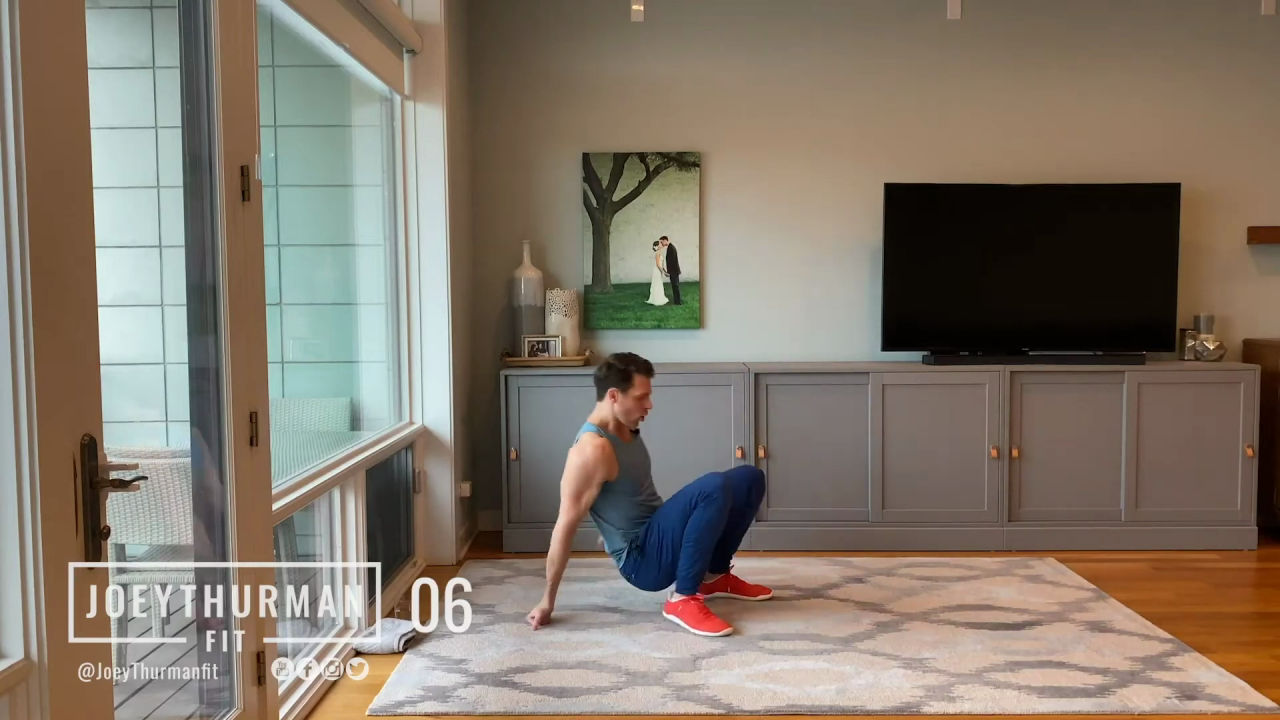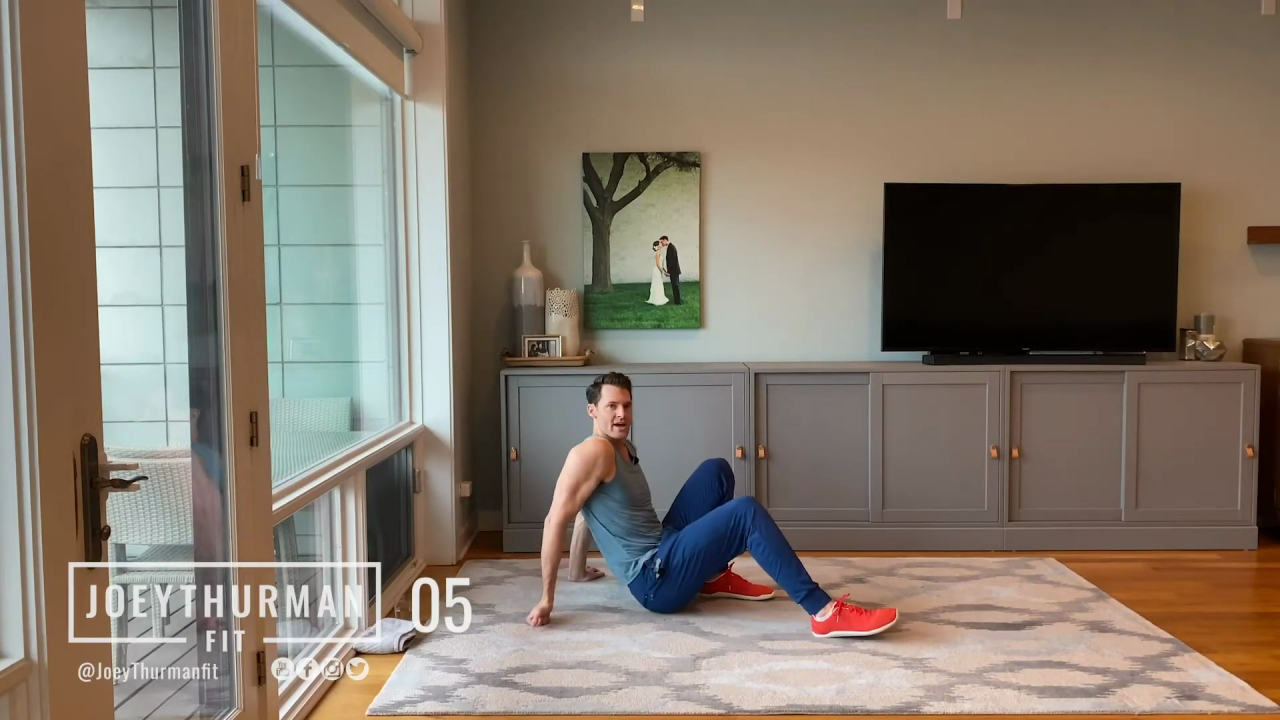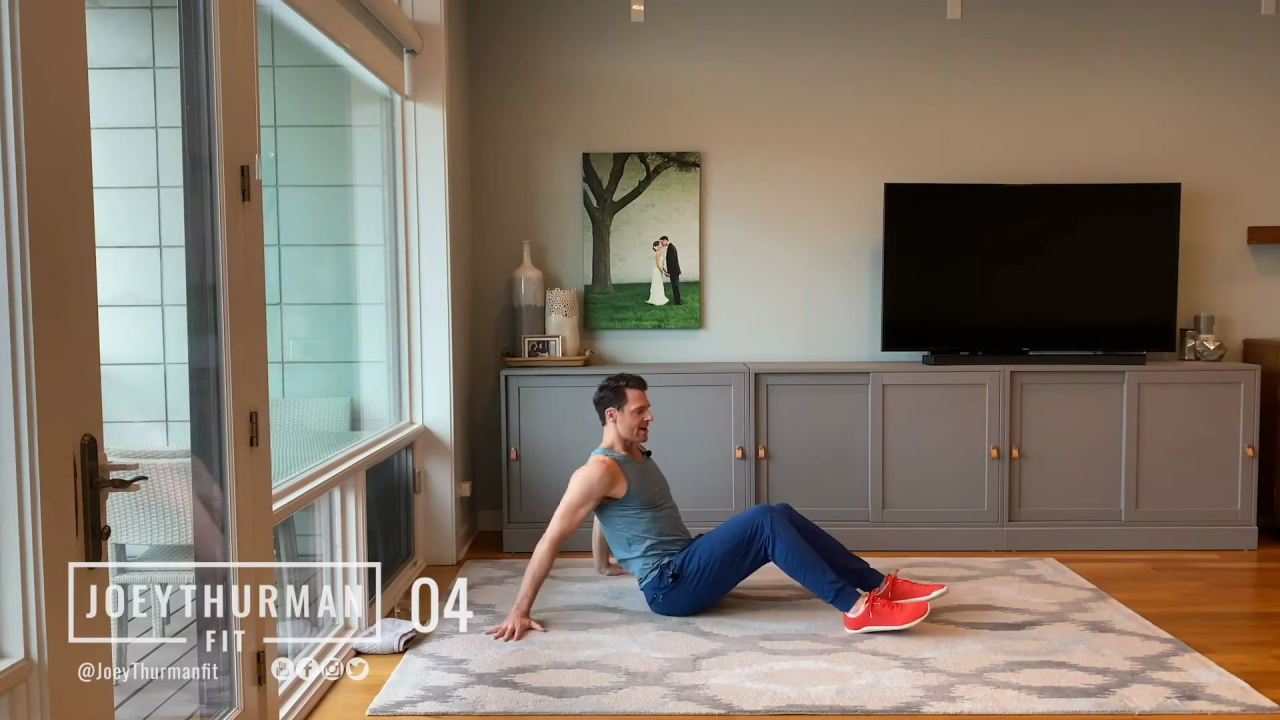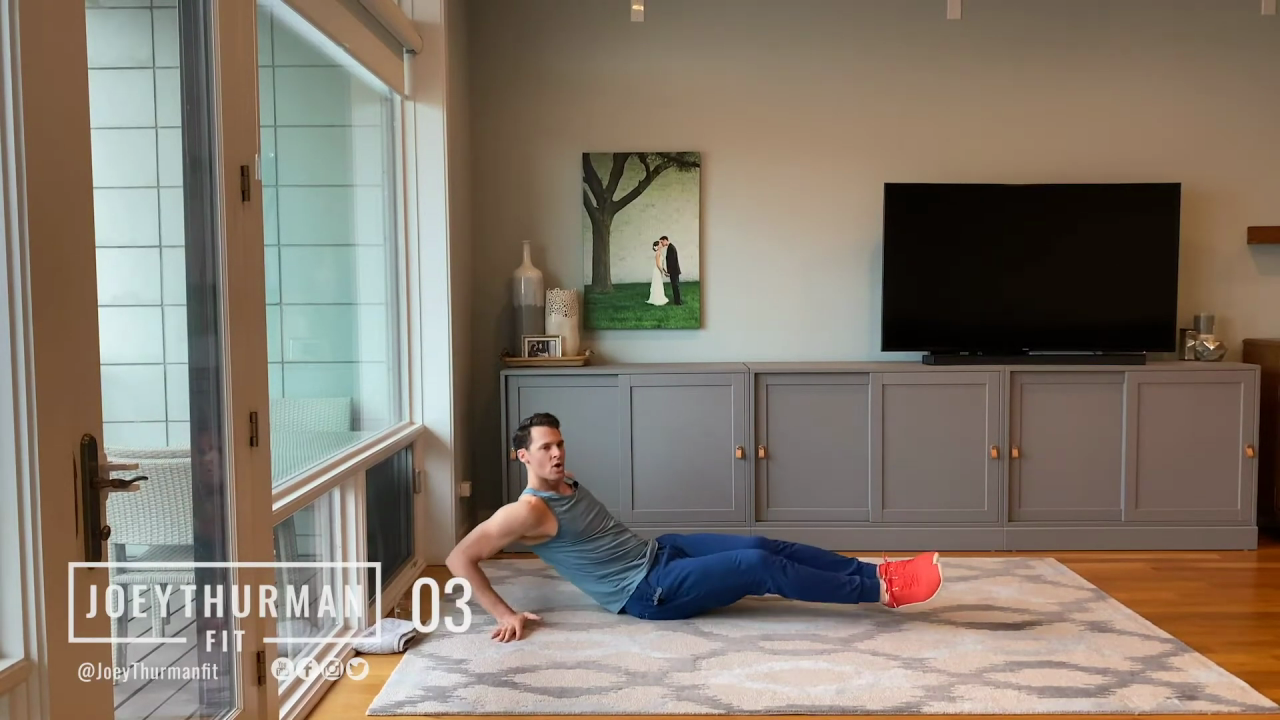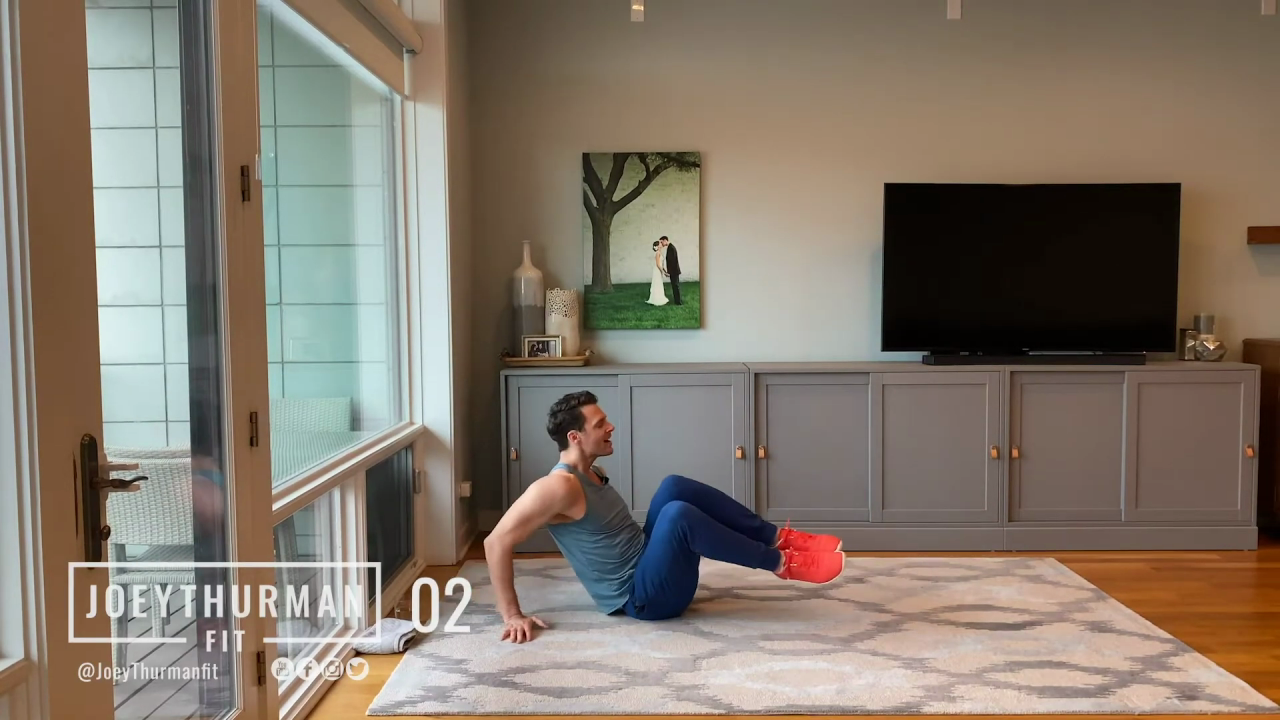
dt=1s
person 1, frame 1
left shoulder: (625, 424)
right shoulder: (593, 449)
right elbow: (566, 524)
left wrist: (609, 535)
right wrist: (546, 603)
left hip: (662, 533)
right hip: (642, 560)
left knee: (750, 478)
right knee: (715, 487)
left ankle: (714, 575)
right ankle: (683, 597)
person 1, frame 2
left shoulder: (623, 447)
right shoulder: (593, 452)
left elbow: (587, 513)
right elbow: (556, 519)
left wrist: (578, 570)
right wrist: (547, 598)
left hip: (664, 548)
right hip: (656, 581)
left knee: (716, 470)
right knee: (747, 512)
left ankle: (716, 577)
right ankle: (825, 613)
person 1, frame 3
left shoulder: (636, 454)
right shoulder: (600, 471)
right elbow: (552, 538)
left wrist: (604, 564)
right wrist: (519, 612)
left hip: (686, 562)
right hip: (670, 587)
left knee: (782, 514)
right knee: (764, 519)
left ankle: (880, 585)
right ankle: (857, 609)
person 1, frame 4
left shoulder: (566, 485)
right shoulder: (526, 512)
right elbow: (459, 558)
right wrist: (505, 614)
left hip: (659, 554)
right hip: (648, 593)
left knee: (760, 546)
right knee: (760, 567)
left ankle: (877, 573)
right ankle: (880, 592)
person 1, frame 5
left shoulder: (590, 473)
right shoulder: (558, 487)
right elbow: (497, 542)
right wrist: (512, 616)
left hip: (648, 559)
right hip: (642, 598)
left knee: (674, 488)
right knee: (678, 513)
left ankle: (778, 539)
right ankle: (780, 562)
